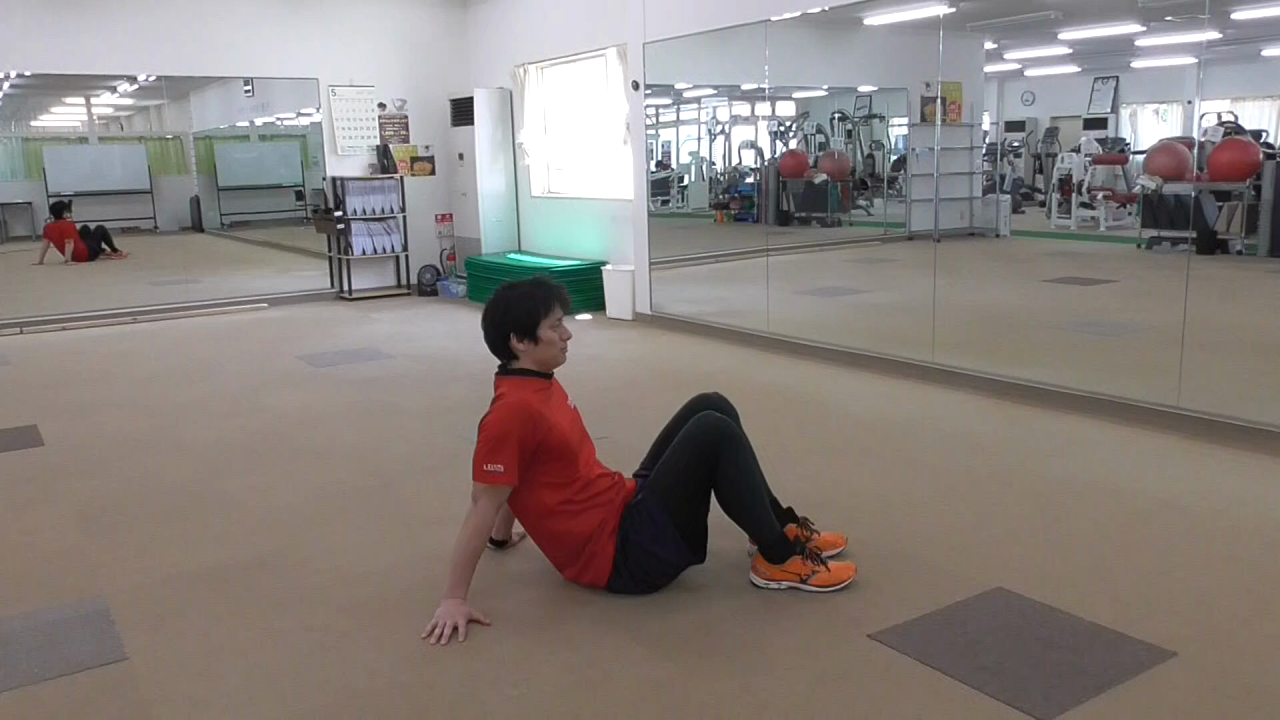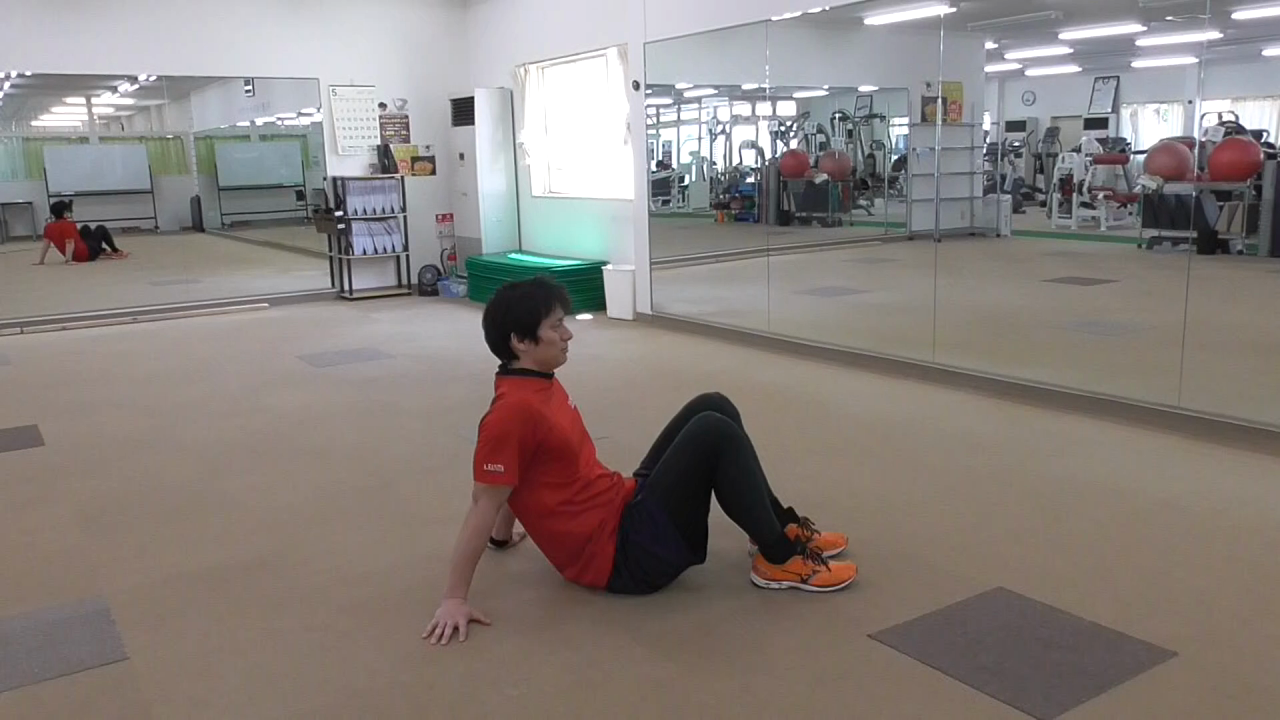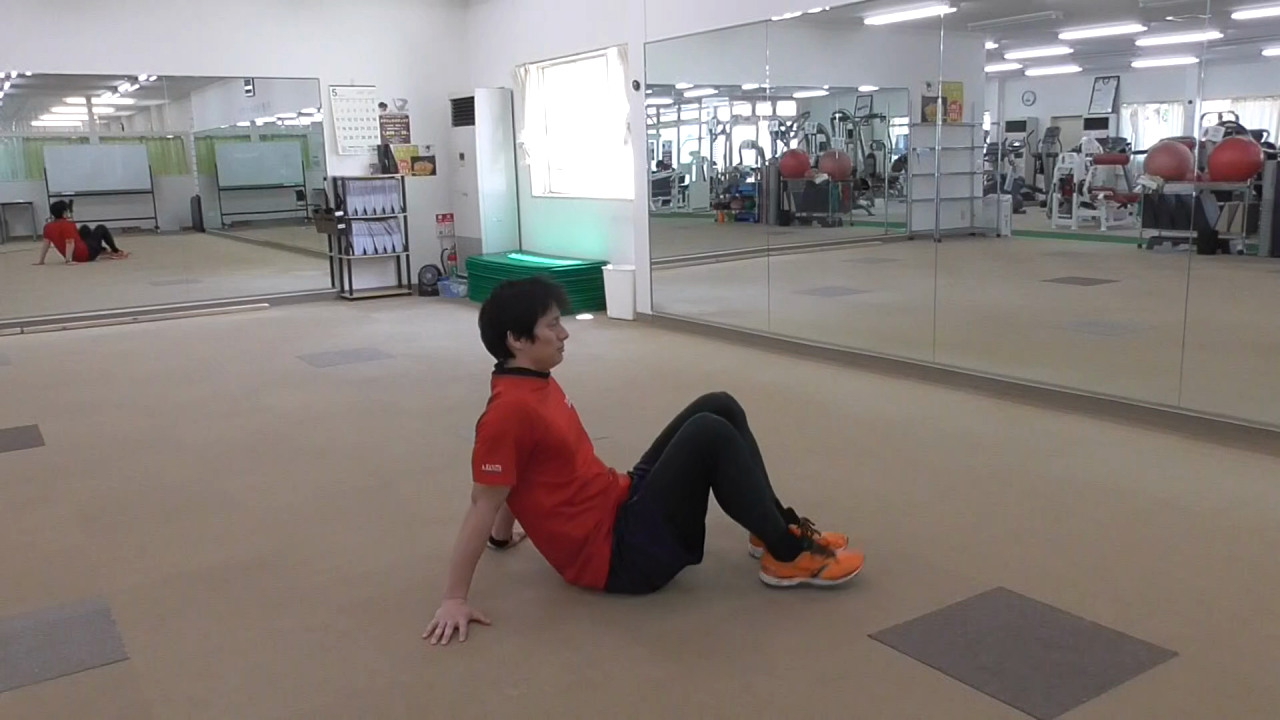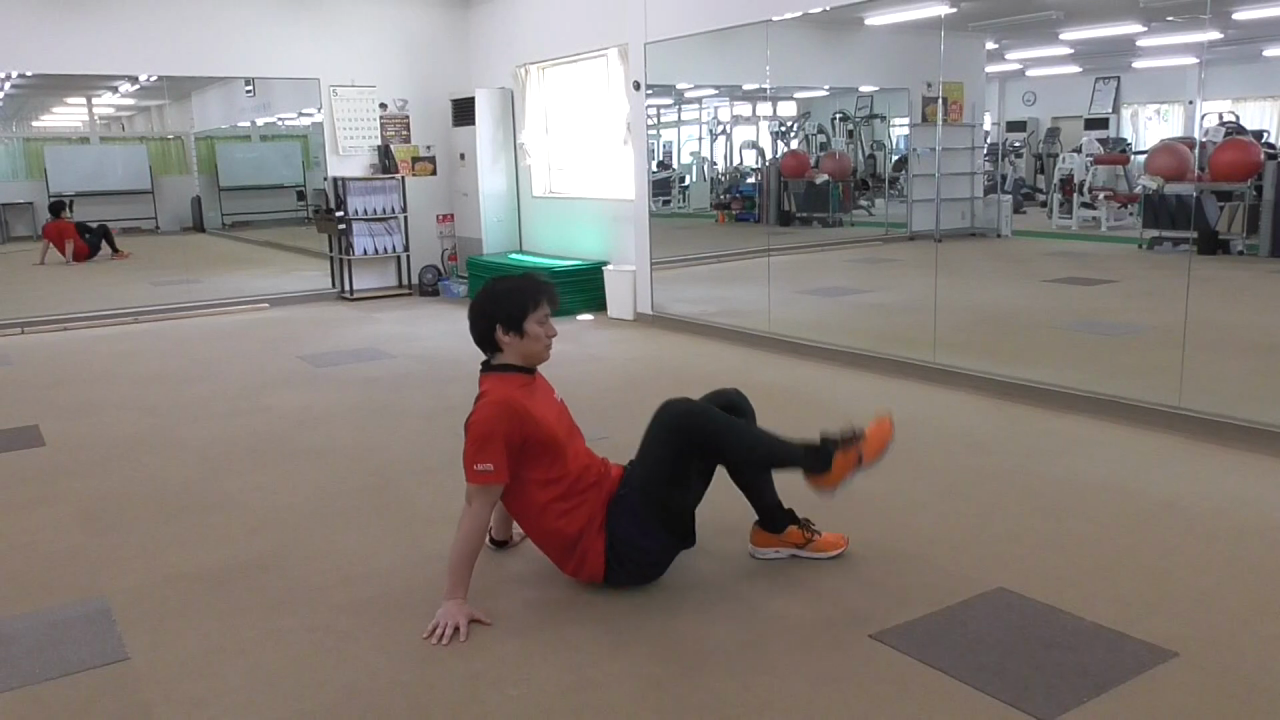
dt=0.2s
person 1, frame 1
left shoulder: (540, 384)
right shoulder: (514, 411)
left elbow: (522, 481)
right elbow: (484, 503)
left wrist: (503, 534)
right wrist: (454, 599)
left hip: (627, 508)
right hip: (625, 554)
left knee: (711, 408)
right knee: (714, 433)
left ankle: (778, 526)
right ankle: (779, 559)
person 1, frame 2
left shoulder: (541, 384)
right shoulder: (514, 410)
left elbow: (522, 481)
right elbow: (485, 503)
left wrist: (504, 534)
right wrist: (455, 598)
left hip: (626, 508)
right hip: (625, 554)
left knee: (713, 408)
right knee: (715, 434)
left ankle: (778, 525)
right ankle: (779, 559)
person 1, frame 3
left shoulder: (537, 383)
right shoulder: (511, 410)
left elbow: (519, 481)
right elbow: (483, 503)
left wrist: (501, 534)
right wrist: (454, 599)
left hip: (623, 504)
right hip: (622, 554)
left knee: (720, 408)
right knee: (708, 434)
left ankle: (775, 527)
right ankle: (787, 555)
person 1, frame 4
left shoulder: (526, 381)
right shoulder: (499, 407)
left elbow: (519, 476)
right elbow: (477, 503)
left wrist: (503, 534)
right wrist: (455, 600)
left hip: (619, 498)
right hip: (616, 546)
left knee: (729, 404)
right knee: (679, 416)
left ankle: (775, 528)
right ankle: (816, 459)
